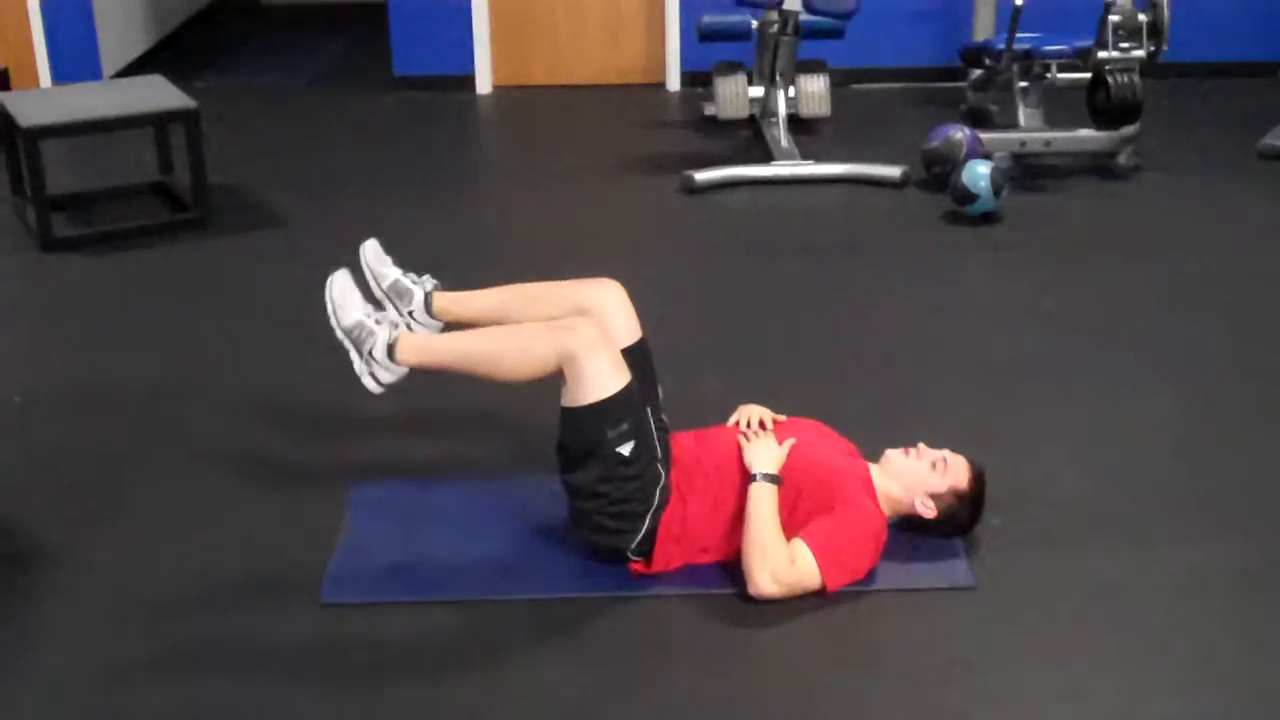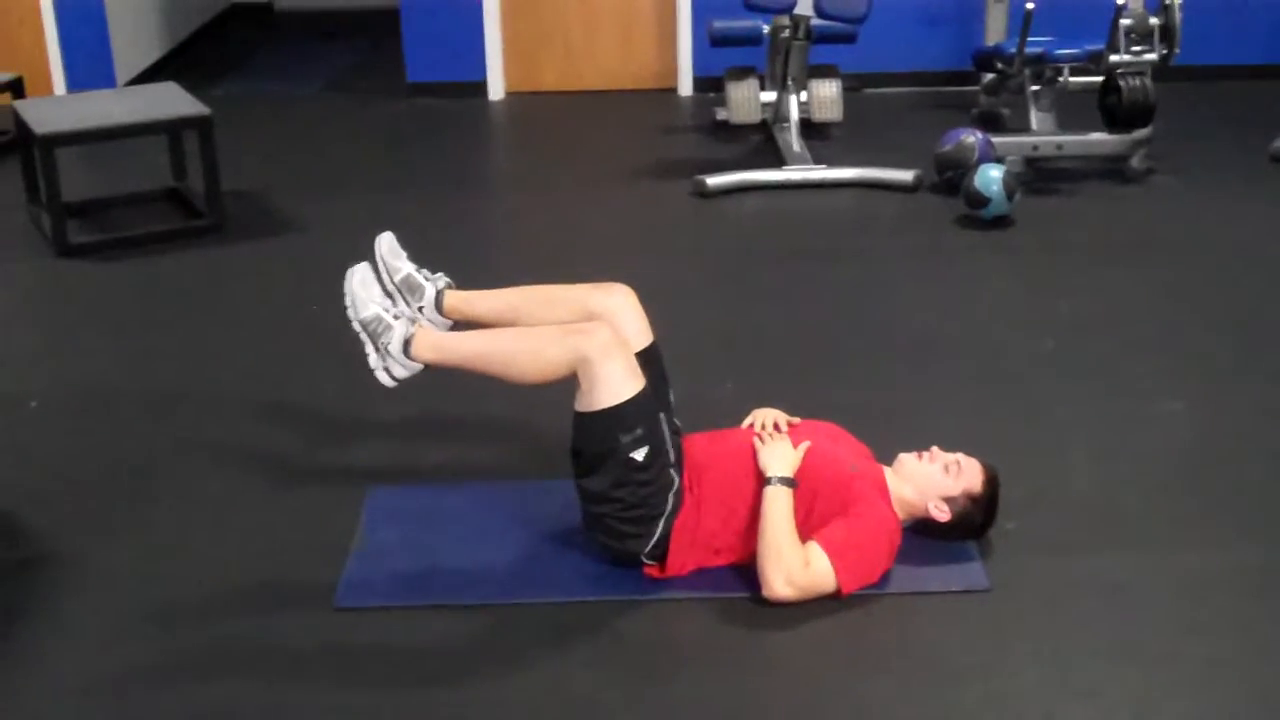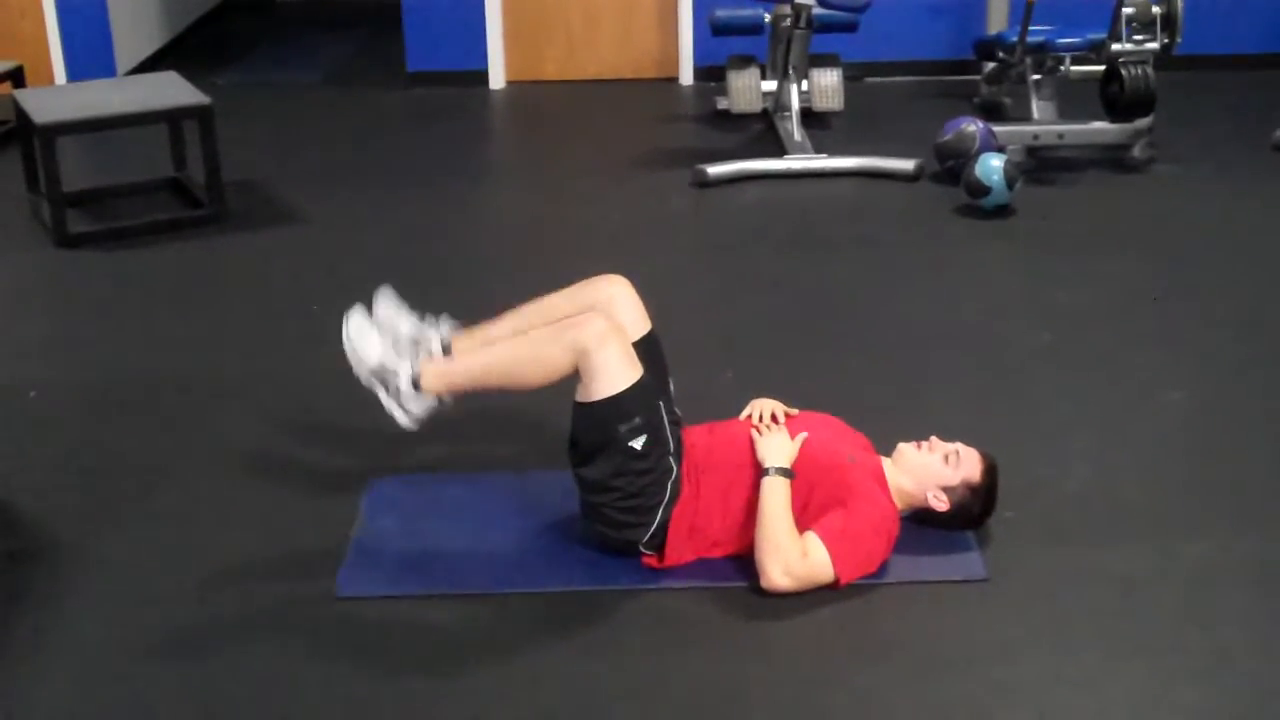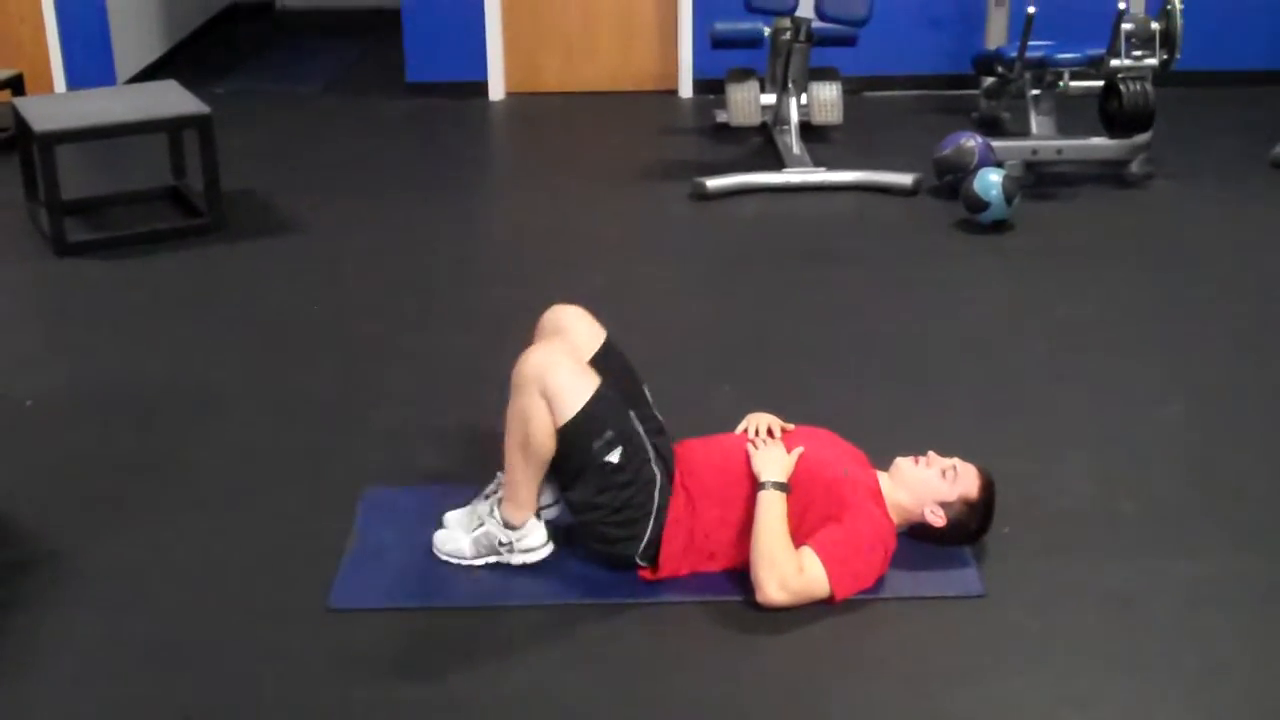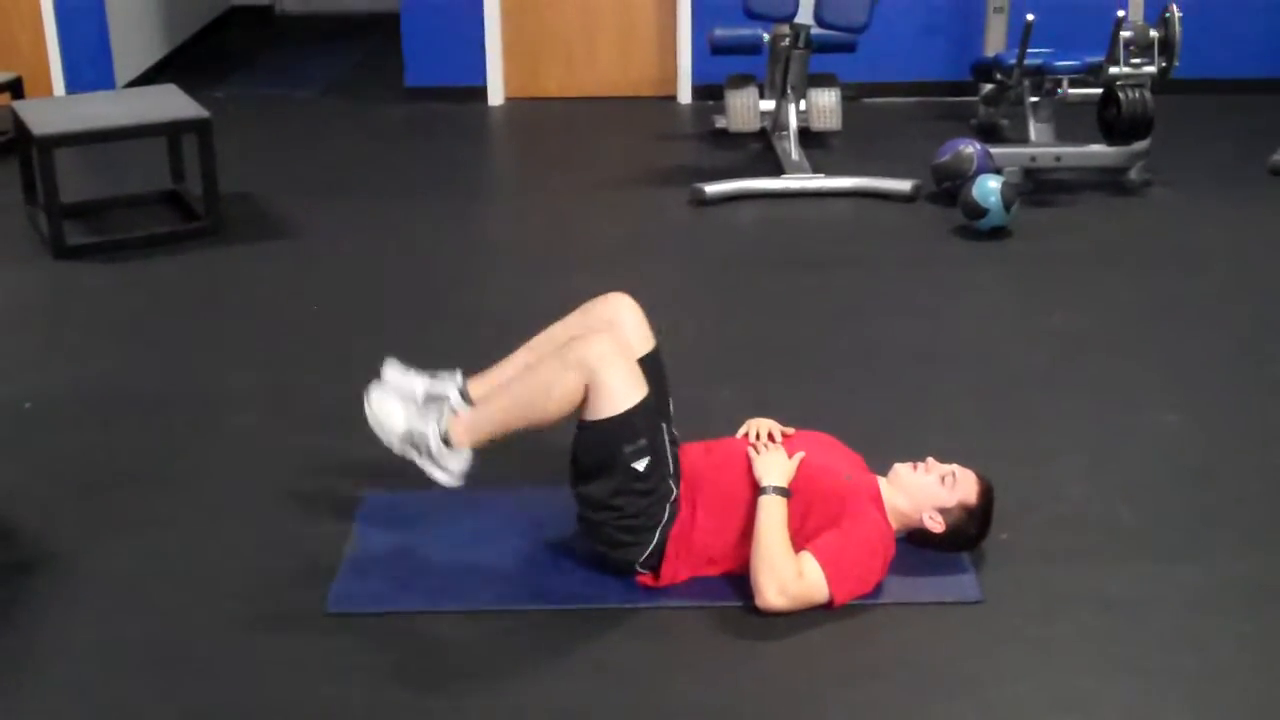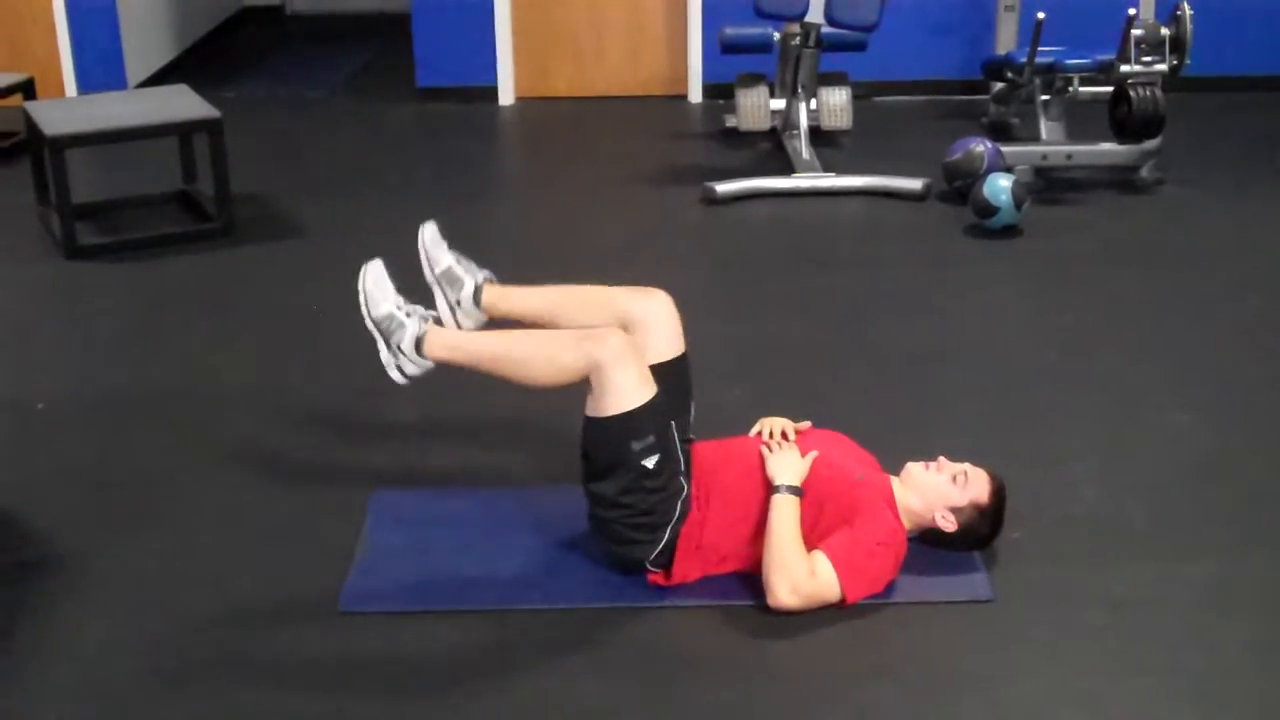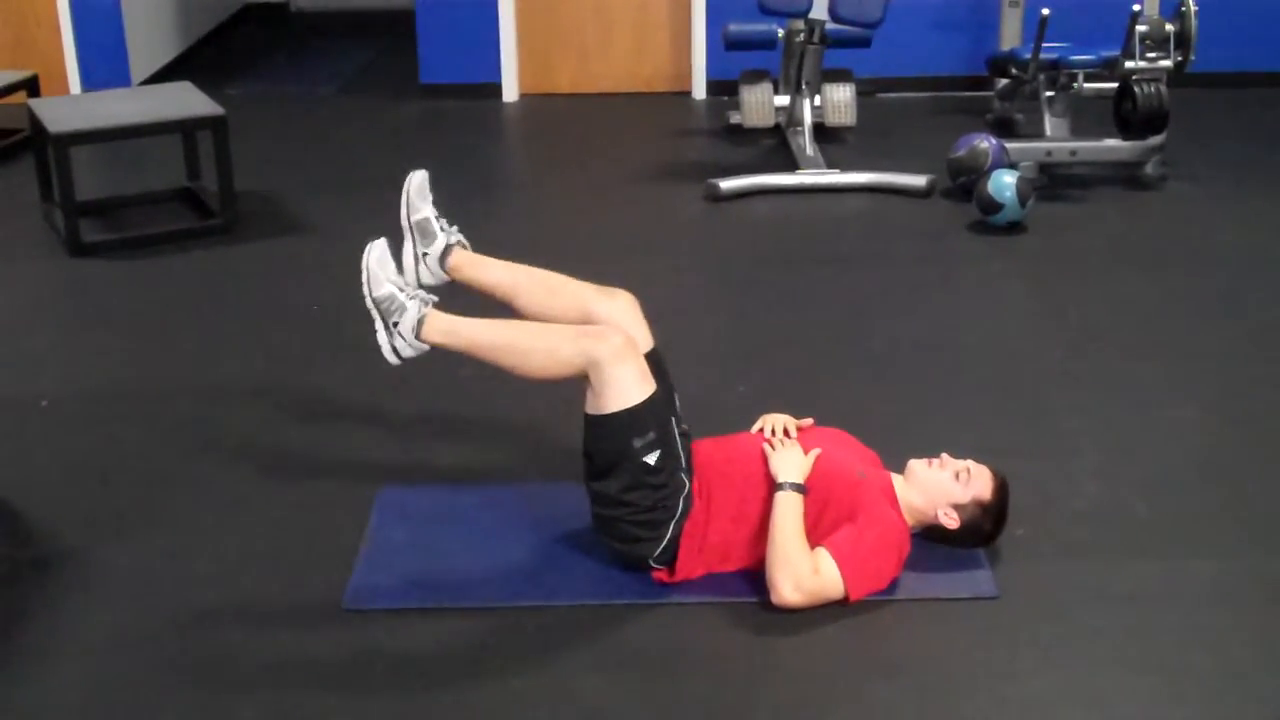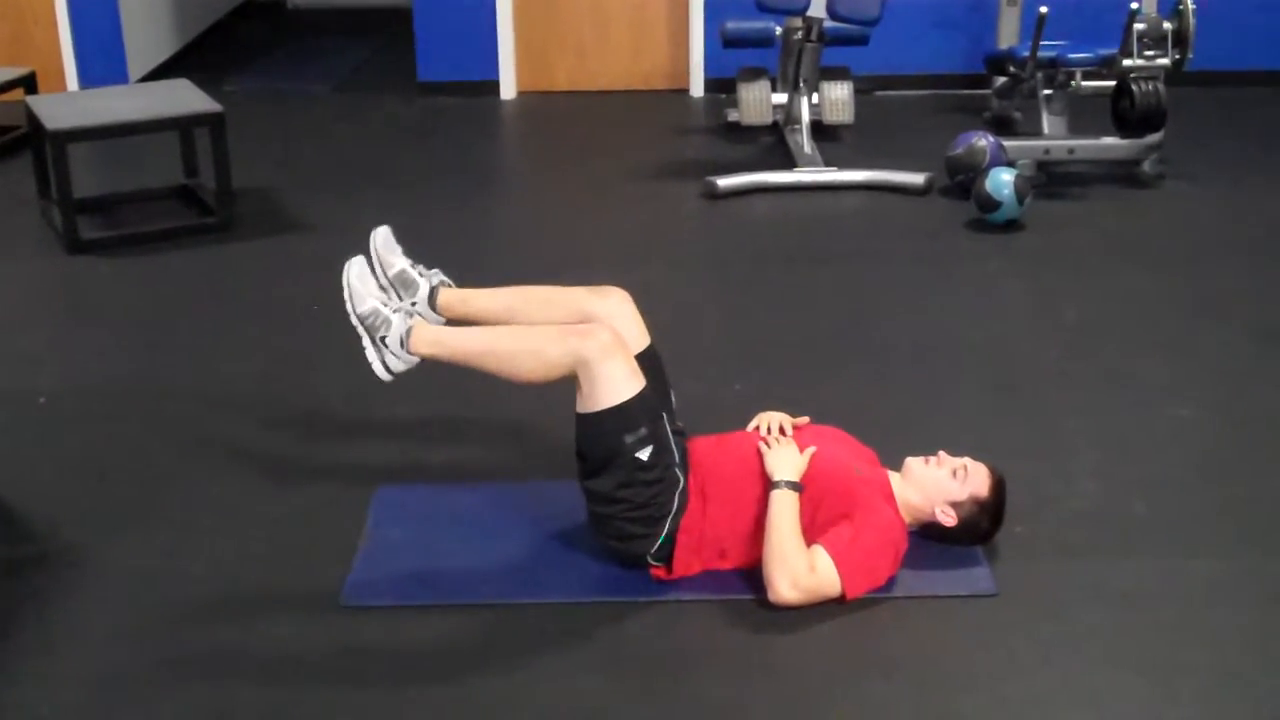
dt=0.4s
person 1, frame 1
left shoulder: (860, 526)
right shoulder: (848, 464)
left elbow: (766, 579)
left wrist: (764, 475)
right wrist: (756, 418)
left hip: (636, 514)
right hip: (661, 460)
left knee: (582, 338)
right knee: (602, 297)
left ankle: (393, 352)
right ankle: (429, 307)
person 1, frame 2
left shoulder: (874, 529)
right shoulder: (861, 466)
left elbow: (781, 582)
left wrist: (778, 477)
right wrist: (770, 421)
left hip: (650, 520)
right hip: (673, 461)
left knee: (596, 343)
right knee: (612, 301)
left ankle: (409, 347)
right ankle: (438, 304)
person 1, frame 3
left shoulder: (873, 519)
right shoulder: (858, 453)
left elbow: (778, 571)
left wrist: (776, 468)
right wrist: (769, 411)
left hip: (650, 510)
right hip: (672, 453)
left knee: (595, 334)
right knee: (611, 292)
left ankle: (420, 384)
right ankle: (446, 347)
person 1, frame 4
left shoulder: (869, 531)
right shoulder: (855, 466)
left elbow: (775, 587)
left wrist: (773, 481)
right wrist: (765, 425)
left hip: (645, 520)
right hip: (666, 467)
left knee: (539, 367)
right knee: (563, 322)
left ankle: (514, 528)
right ankle: (533, 484)
person 1, frame 5
left shoulder: (868, 539)
right shoulder: (853, 474)
left elbow: (774, 592)
left wrist: (772, 487)
right wrist: (765, 431)
left hip: (645, 527)
right hip: (669, 473)
left knee: (600, 354)
right knee: (615, 312)
left ankle: (449, 442)
right ankle: (460, 400)
person 1, frame 6
left shoulder: (880, 542)
right shoulder: (868, 478)
left elbow: (787, 590)
left wrist: (785, 487)
right wrist: (776, 429)
left hip: (655, 525)
right hip: (682, 470)
left knee: (608, 348)
right knee: (650, 309)
left ankle: (422, 345)
right ankle: (477, 299)
person 1, frame 7
left shoulder: (883, 537)
right shoulder: (868, 469)
left elbow: (790, 588)
left wrist: (789, 484)
right wrist: (782, 426)
left hip: (659, 523)
right hip: (682, 468)
left knee: (607, 347)
right knee: (613, 306)
left ankle: (418, 327)
right ankle: (444, 258)
person 1, frame 8
left shoulder: (880, 532)
right shoulder: (866, 469)
left elbow: (787, 586)
left wrist: (784, 480)
right wrist: (775, 422)
left hip: (657, 519)
right hip: (678, 462)
left knee: (595, 344)
right knee: (609, 304)
left ankle: (408, 339)
right ankle: (434, 299)
